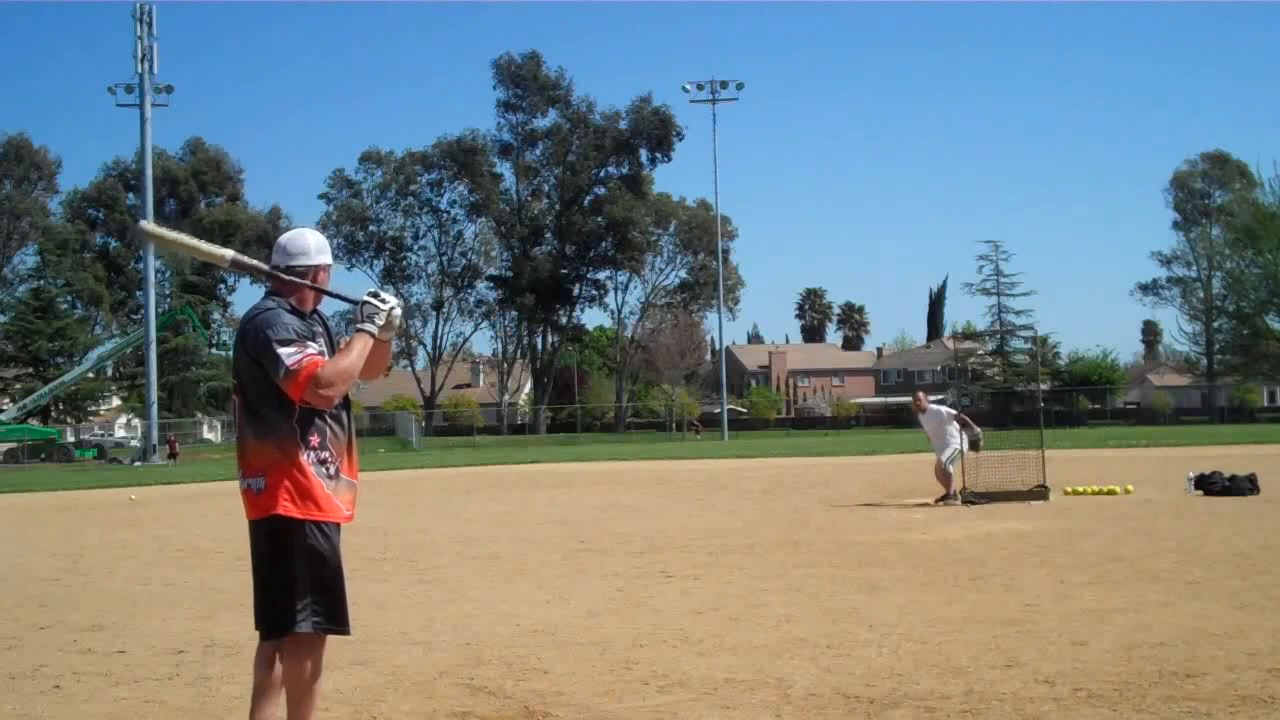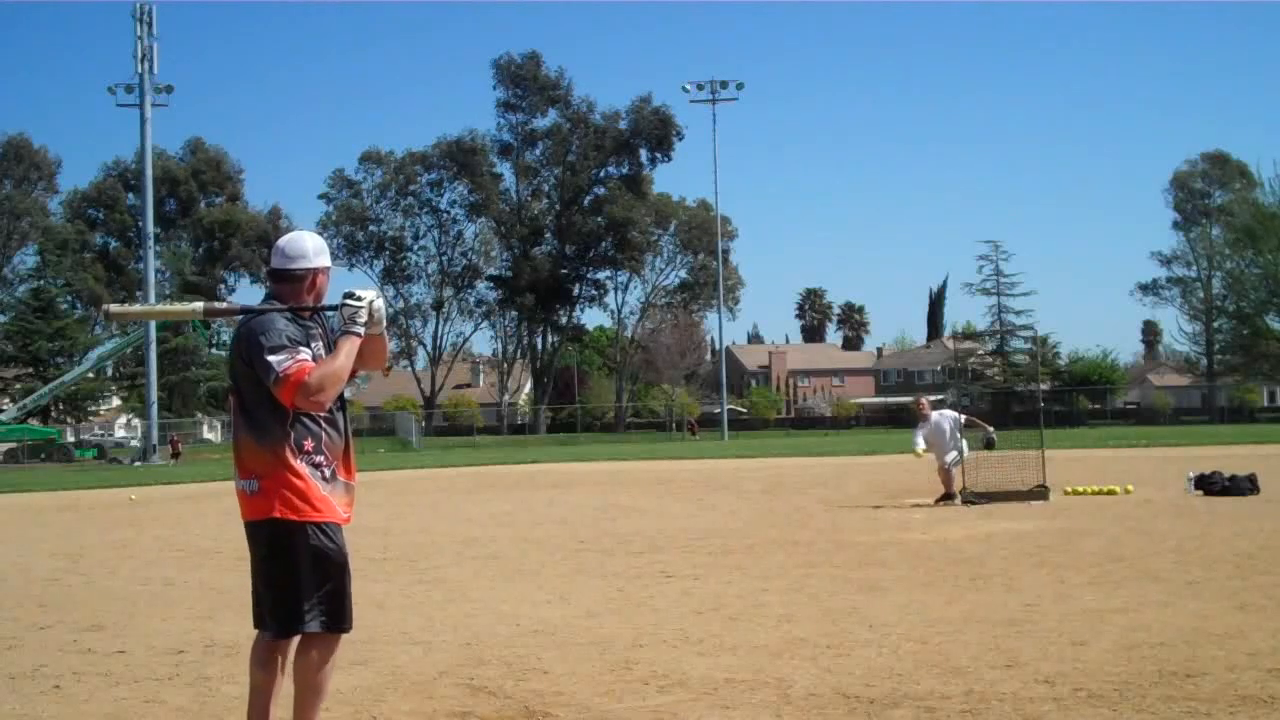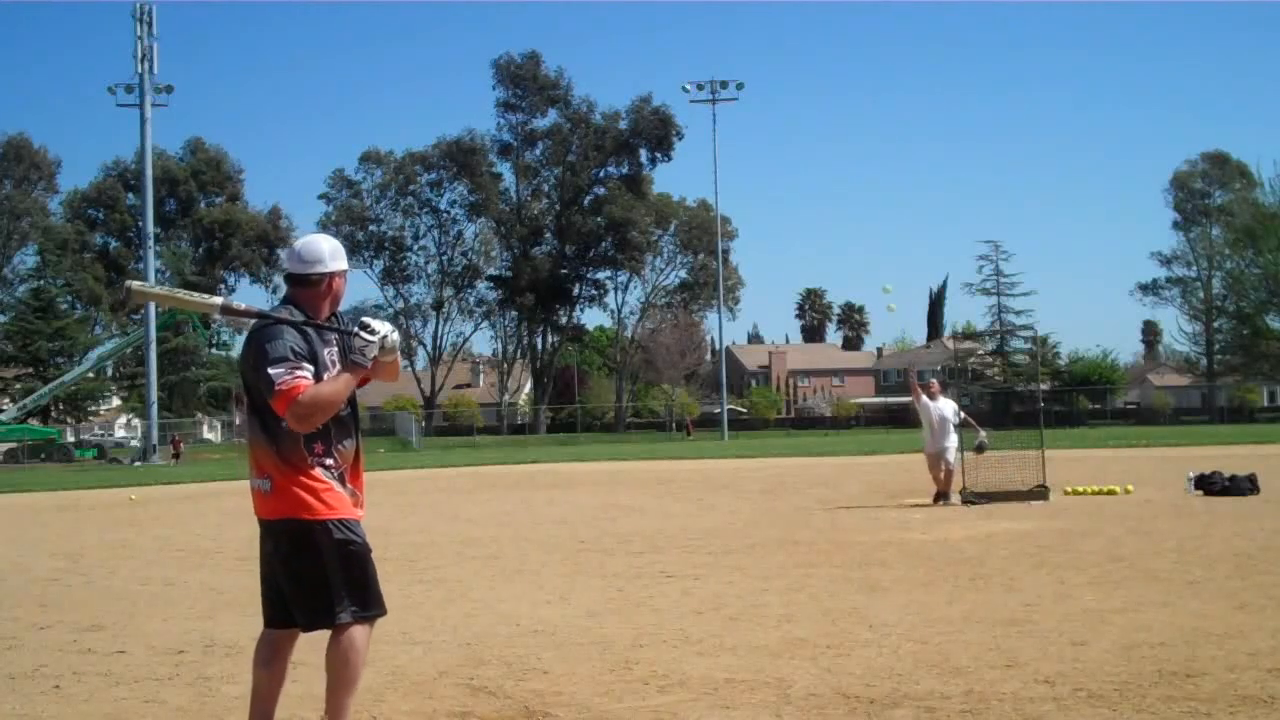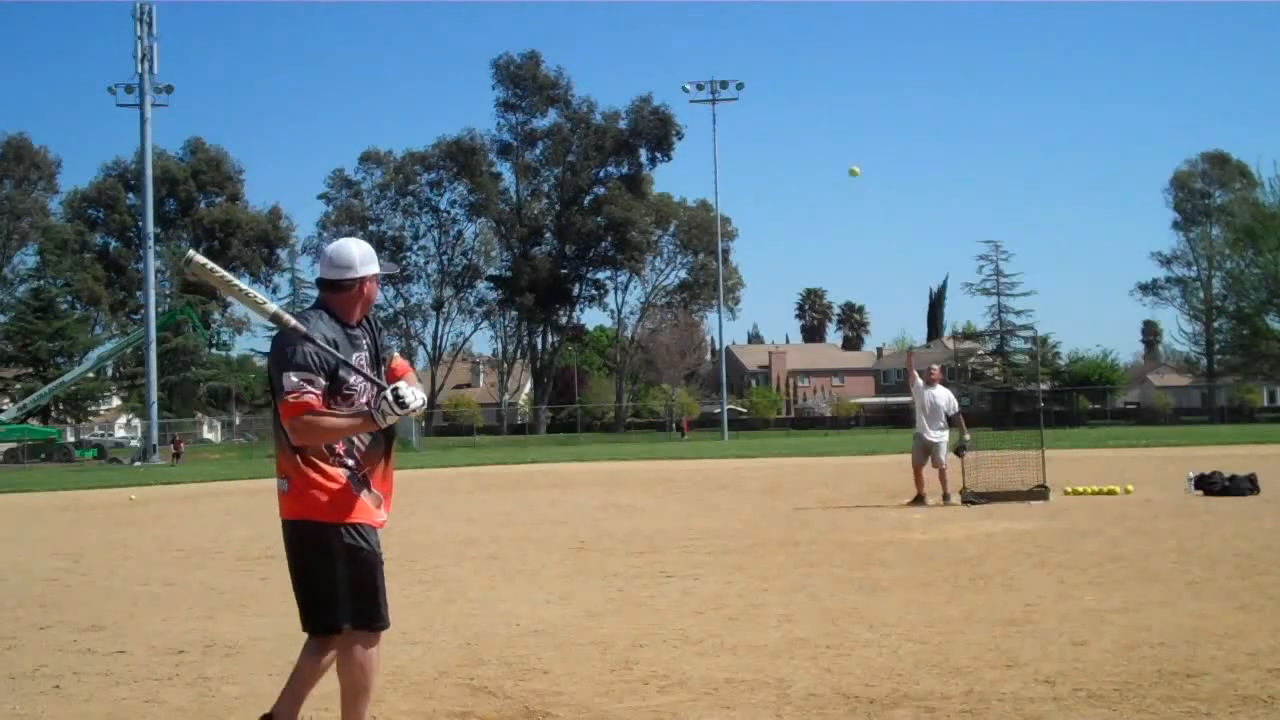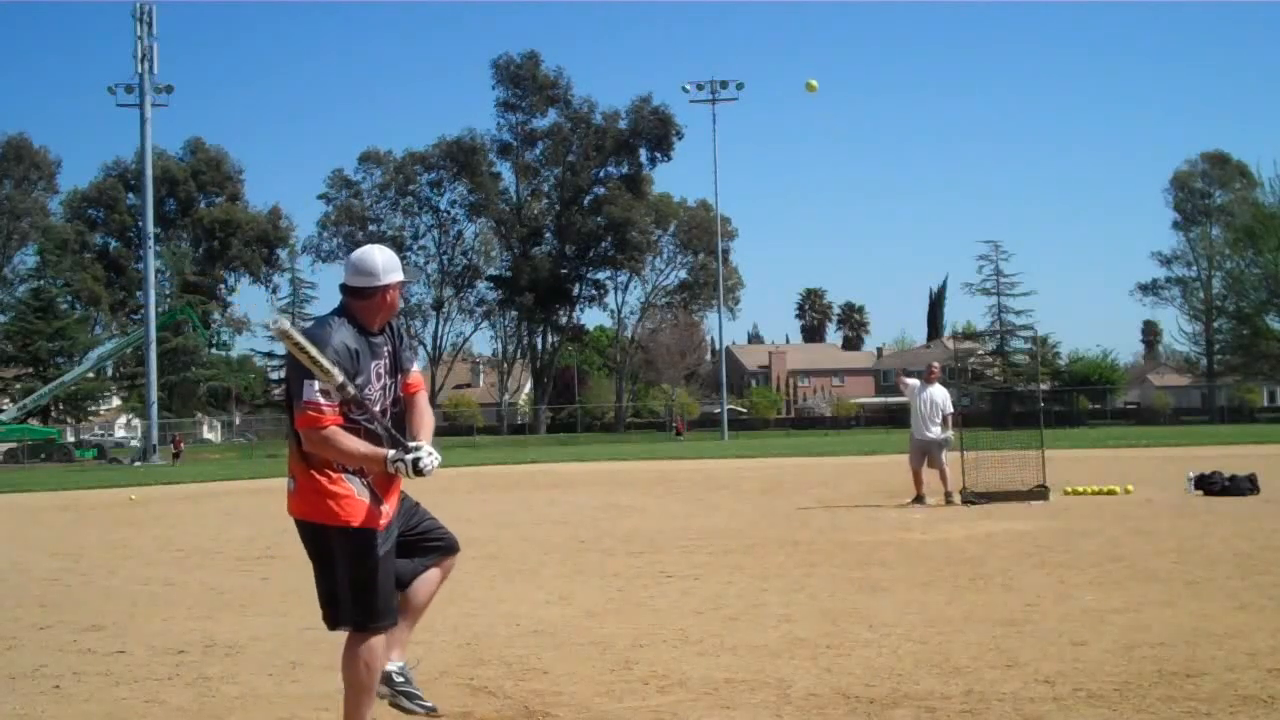
dt=1s
person 1, frame 1
left shoulder: (311, 322)
right shoulder: (270, 322)
left elbow: (369, 369)
right elbow: (324, 387)
left wrist: (383, 331)
right wrist: (366, 327)
left hip: (306, 495)
right hip: (292, 496)
left knee: (283, 624)
right knee: (307, 626)
person 1, frame 2
left shoulder: (316, 324)
right shoulder: (266, 327)
left elbow: (374, 360)
right elbow: (315, 393)
left wrist: (372, 324)
right wrist: (351, 329)
left hip: (285, 501)
right hip: (293, 499)
left knee: (279, 623)
right knee: (324, 624)
person 1, frame 3
left shoulder: (336, 326)
right shoulder: (277, 334)
left elbow: (388, 374)
right elbow: (303, 413)
left wrist: (386, 347)
right wrist: (358, 361)
left hip: (290, 501)
right hip: (306, 497)
left knee: (285, 621)
right knee: (356, 613)
person 1, frame 4
left shoulder: (369, 329)
right shoulder: (304, 338)
left elbow: (405, 378)
right elbow: (300, 427)
left wrist: (410, 394)
right wrist: (375, 417)
left hip: (357, 500)
right hip: (325, 503)
left knee: (337, 623)
right knee: (364, 624)
person 1, frame 5
left shoulder: (392, 334)
right shoulder: (328, 344)
left elbow: (416, 394)
right elbow: (317, 436)
left wrist: (421, 447)
right wrist: (392, 460)
left hip: (378, 493)
right hip: (335, 501)
left knee: (441, 550)
right knee: (370, 623)
left ankle: (391, 663)
